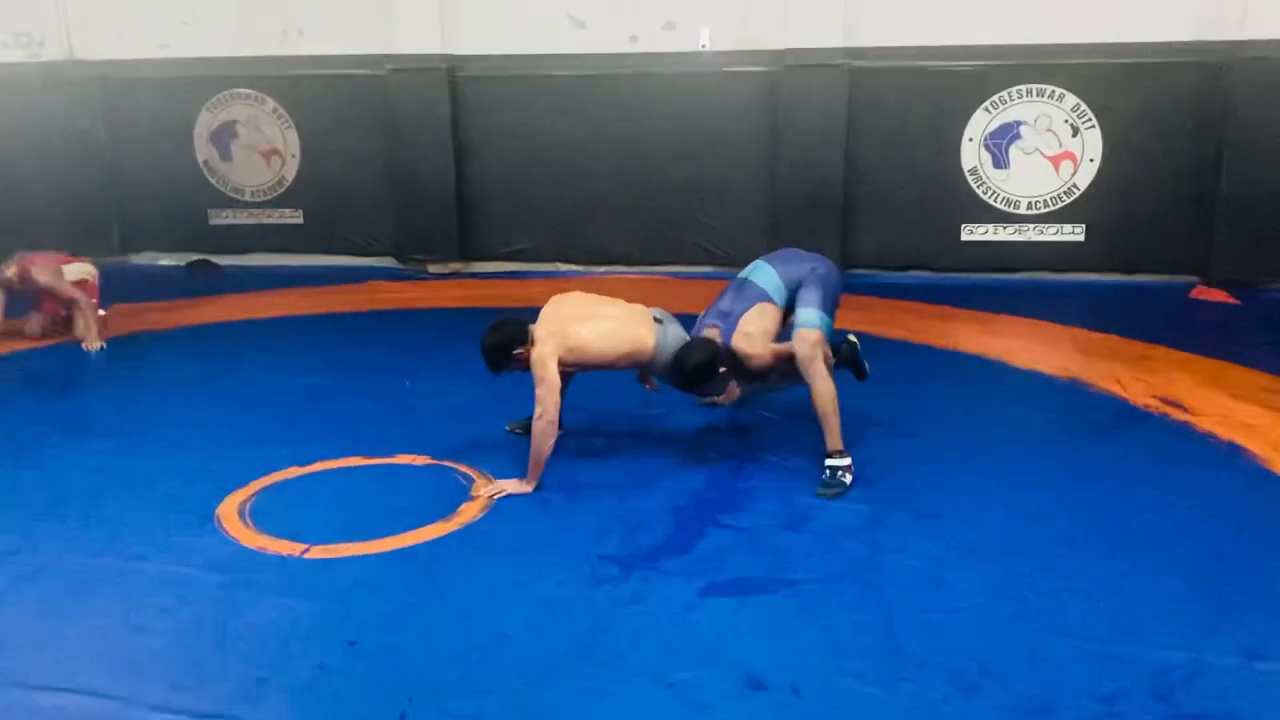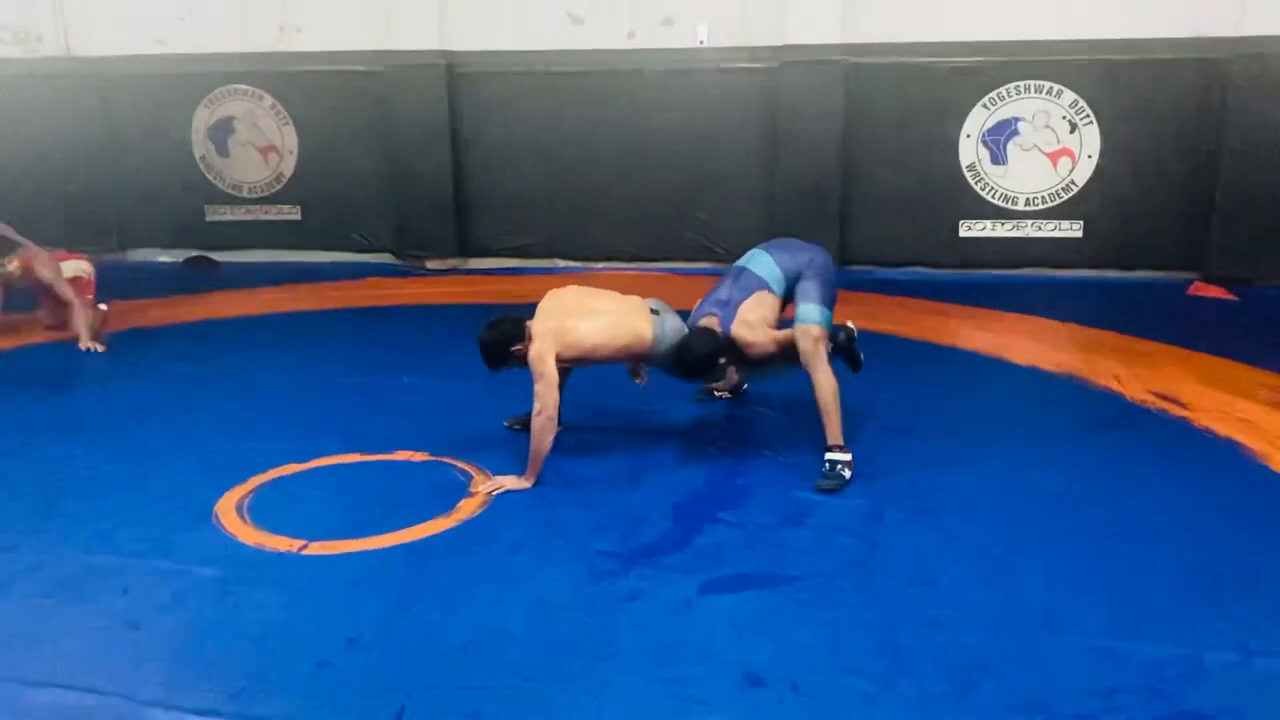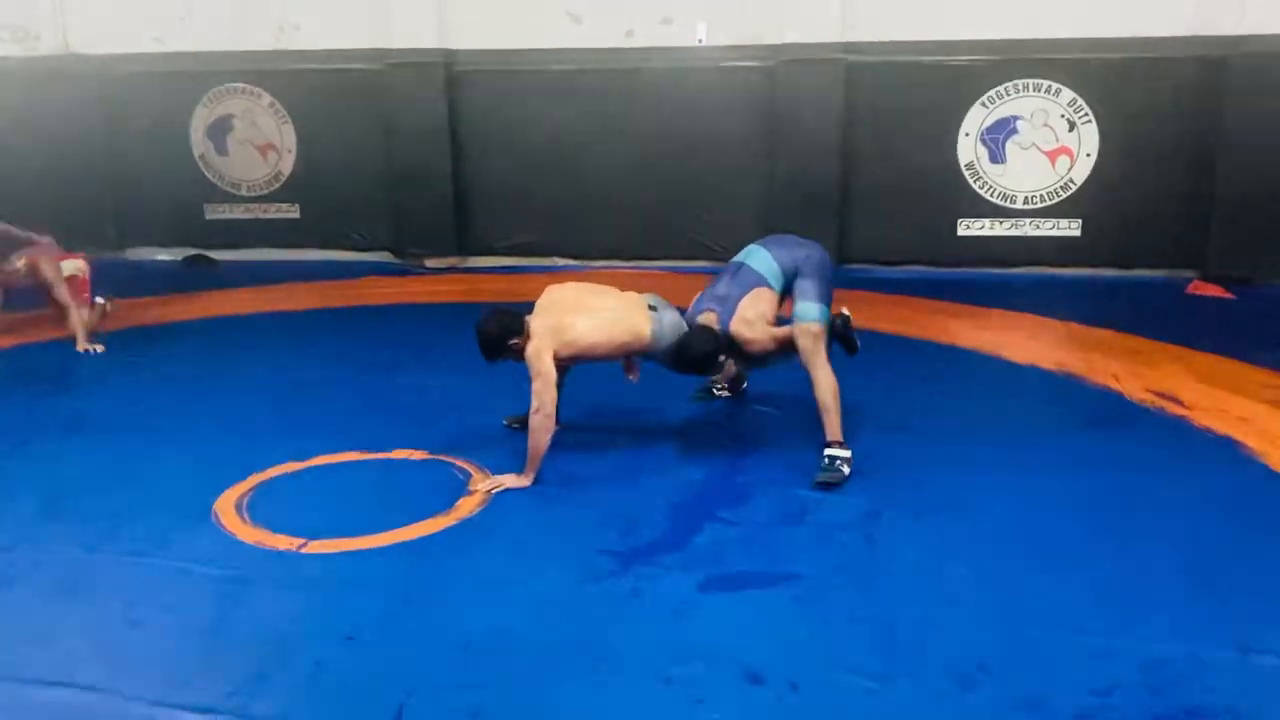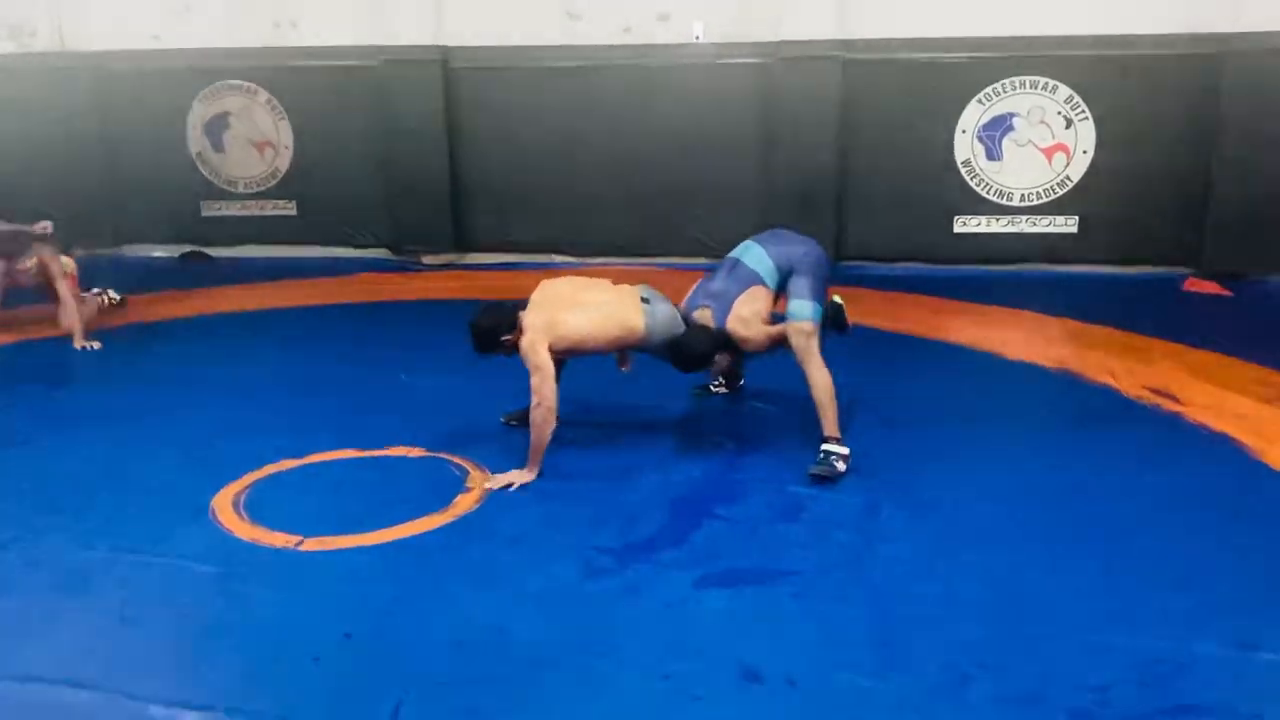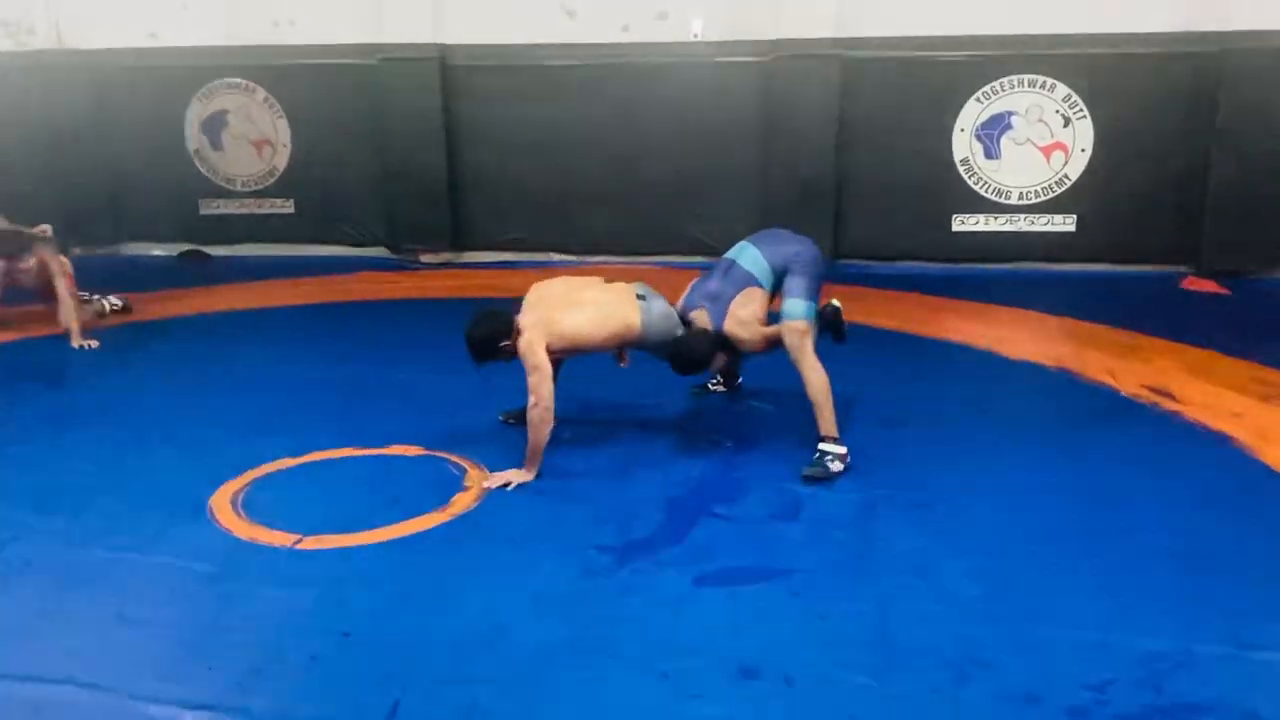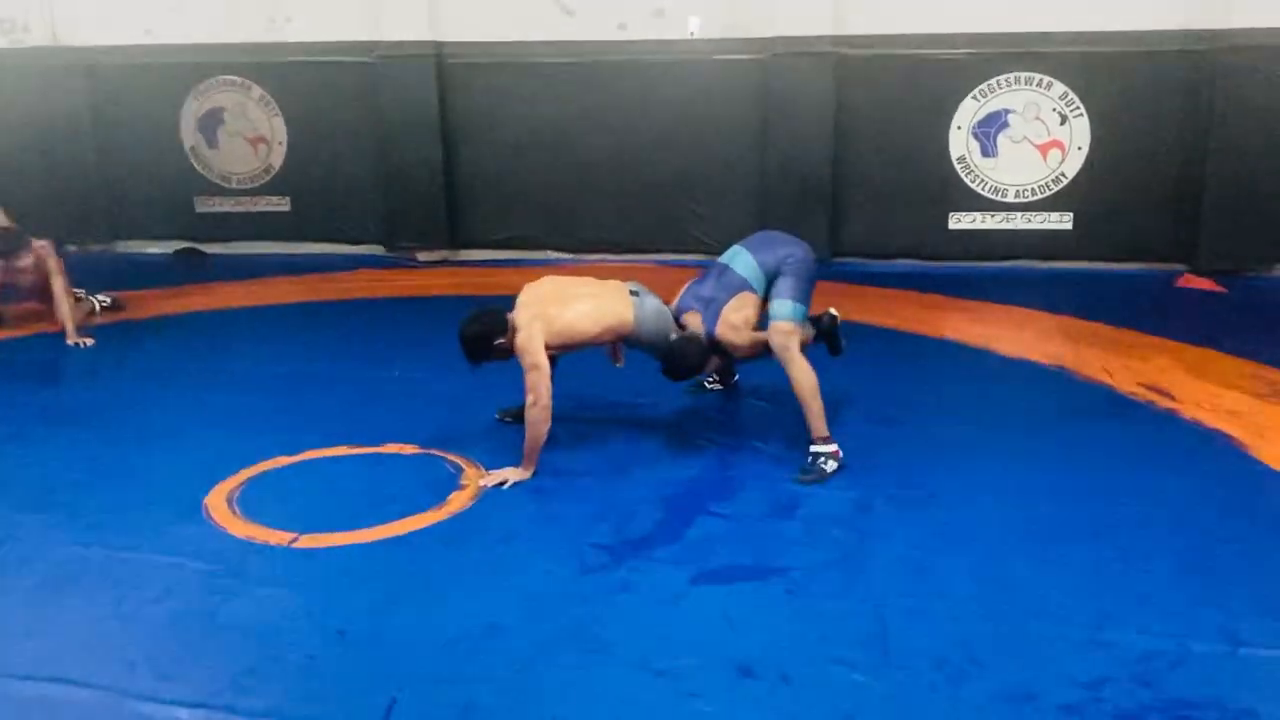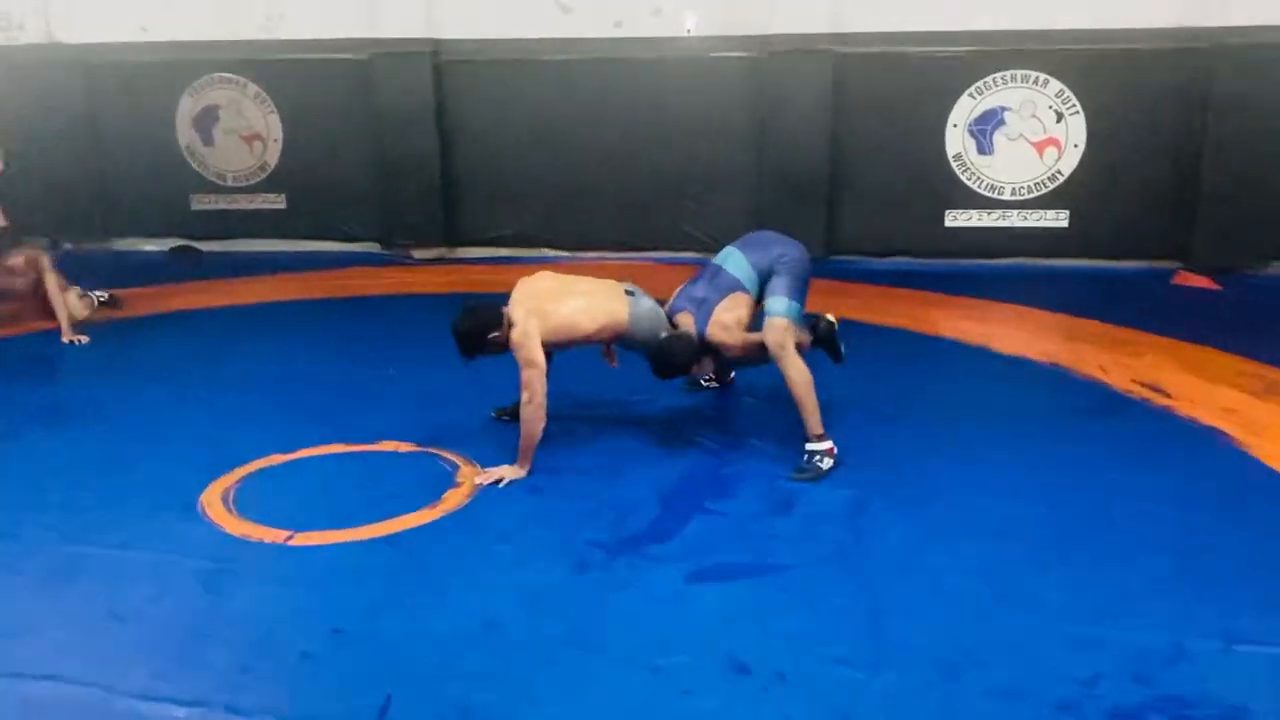
dt=0.1s
person 1, frame 1
left shoulder: (750, 351)
right shoulder: (700, 338)
left elbow: (805, 355)
right wrist: (738, 382)
left hip: (815, 273)
right hip: (780, 265)
left knee: (808, 356)
left ankle: (838, 458)
person 1, frame 2
left shoulder: (751, 340)
right shoulder: (697, 323)
left elbow: (800, 339)
left hip: (809, 263)
right hip: (775, 256)
left knee: (811, 353)
left ankle: (838, 453)
person 1, frame 3
left shoulder: (750, 337)
right shoulder: (694, 318)
left elbow: (797, 336)
left hip: (807, 260)
right hip: (772, 252)
left knee: (811, 350)
left ankle: (837, 449)
right ankle: (736, 382)
person 1, frame 4
left shoulder: (745, 334)
right shoulder: (687, 310)
left elbow: (793, 333)
left hip: (802, 255)
right hip: (766, 246)
left knee: (804, 346)
left ankle: (835, 445)
right ankle: (731, 378)
person 1, frame 5
left shoulder: (742, 334)
right shoulder: (684, 310)
left elbow: (790, 335)
left hip: (798, 255)
right hip: (765, 245)
left knee: (799, 345)
left ankle: (832, 445)
right ankle: (729, 377)
person 1, frame 6
left shoulder: (732, 338)
right shoulder: (678, 311)
left elbow: (778, 344)
left hip: (791, 257)
right hip: (760, 246)
left knee: (783, 345)
left ankle: (825, 445)
right ankle: (726, 375)
person 1, frame 7
left shoulder: (725, 339)
right shoulder: (671, 312)
left elbow: (773, 341)
left hip: (785, 258)
right hip: (754, 246)
left knee: (778, 343)
left ankle: (820, 443)
person 2, frame 1
left shoulder: (543, 353)
right shoulder: (557, 304)
left elbow: (546, 419)
left wrist: (528, 482)
left hip: (663, 349)
right hip: (655, 319)
person 2, frame 2
left shoulder: (540, 349)
right shoulder: (554, 298)
left elbow: (544, 415)
left wrist: (527, 479)
left hip: (662, 337)
right hip: (652, 309)
person 2, frame 3
left shoulder: (538, 346)
right shoulder: (552, 294)
left elbow: (543, 412)
right elbow: (613, 294)
left wrist: (526, 476)
left hip: (661, 336)
right hip: (650, 306)
person 2, frame 4
left shoulder: (532, 341)
right shoulder: (544, 290)
left elbow: (544, 406)
right elbow: (607, 284)
left wrist: (530, 471)
left hip: (655, 327)
right hip: (642, 296)
person 2, frame 5
left shoulder: (530, 341)
right shoulder: (538, 292)
left elbow: (541, 406)
left wrist: (528, 470)
left hip: (651, 325)
right hip: (637, 295)
person 2, frame 6
left shoulder: (527, 339)
right shoulder: (531, 292)
left elbow: (538, 405)
left wrist: (524, 469)
left hip: (644, 324)
right hip: (629, 293)
person 2, frame 7
left shoulder: (523, 334)
right shoulder: (525, 287)
left elbow: (533, 401)
left wrist: (521, 466)
left hip: (640, 323)
right hip: (625, 294)
